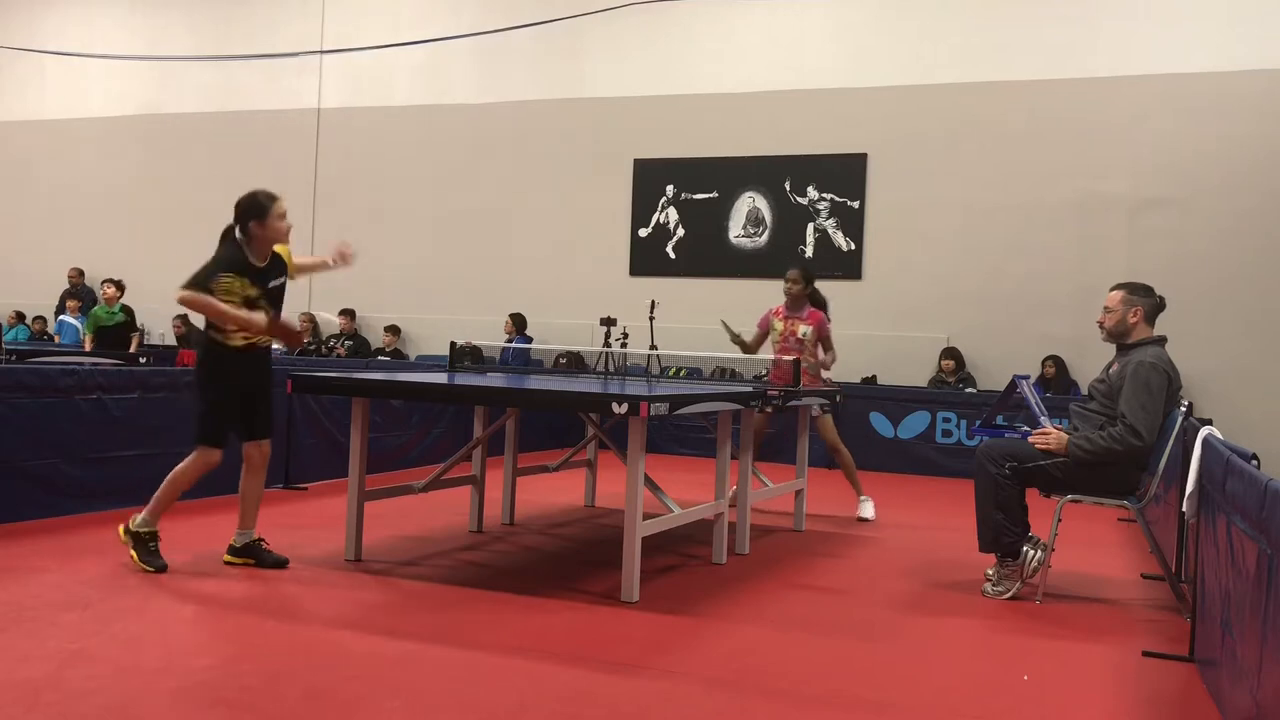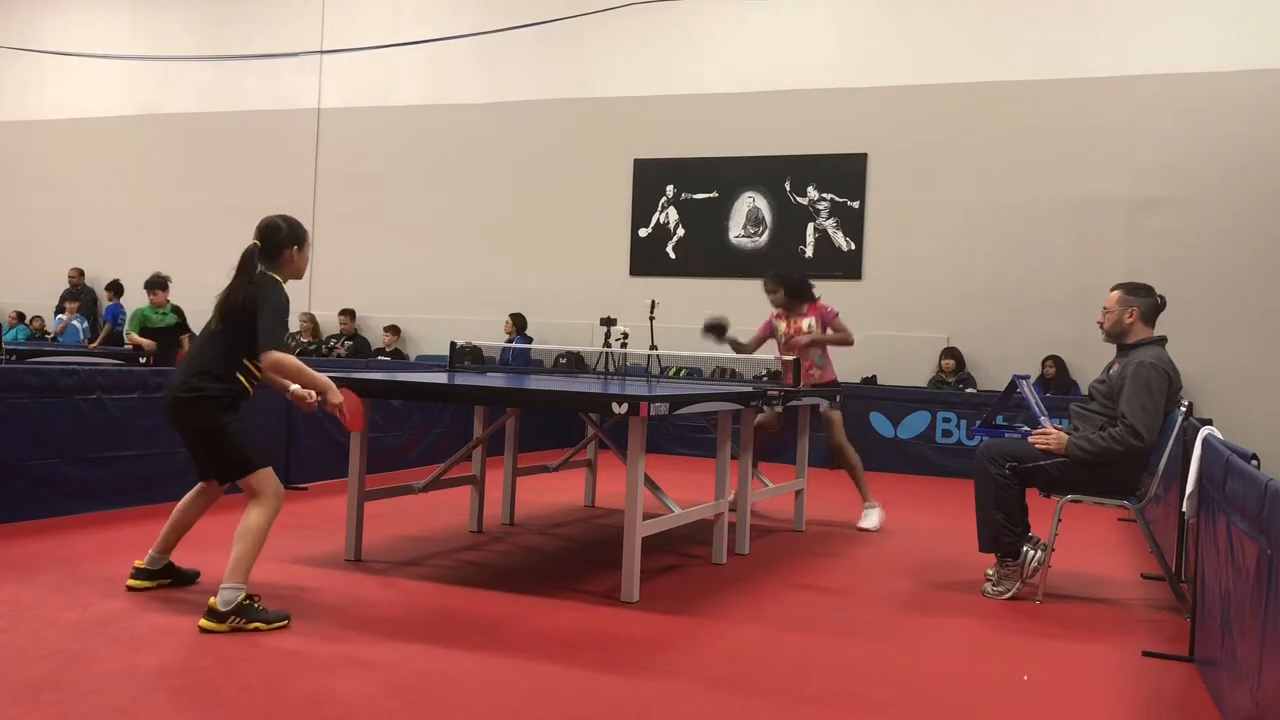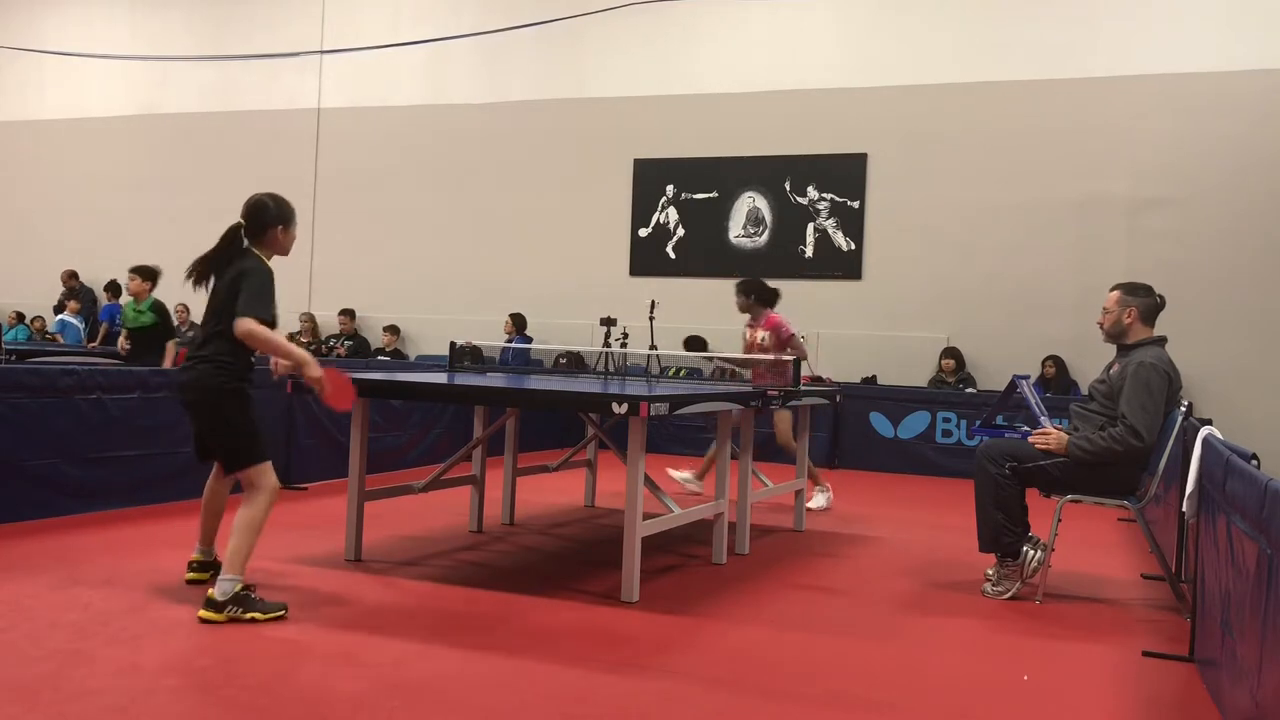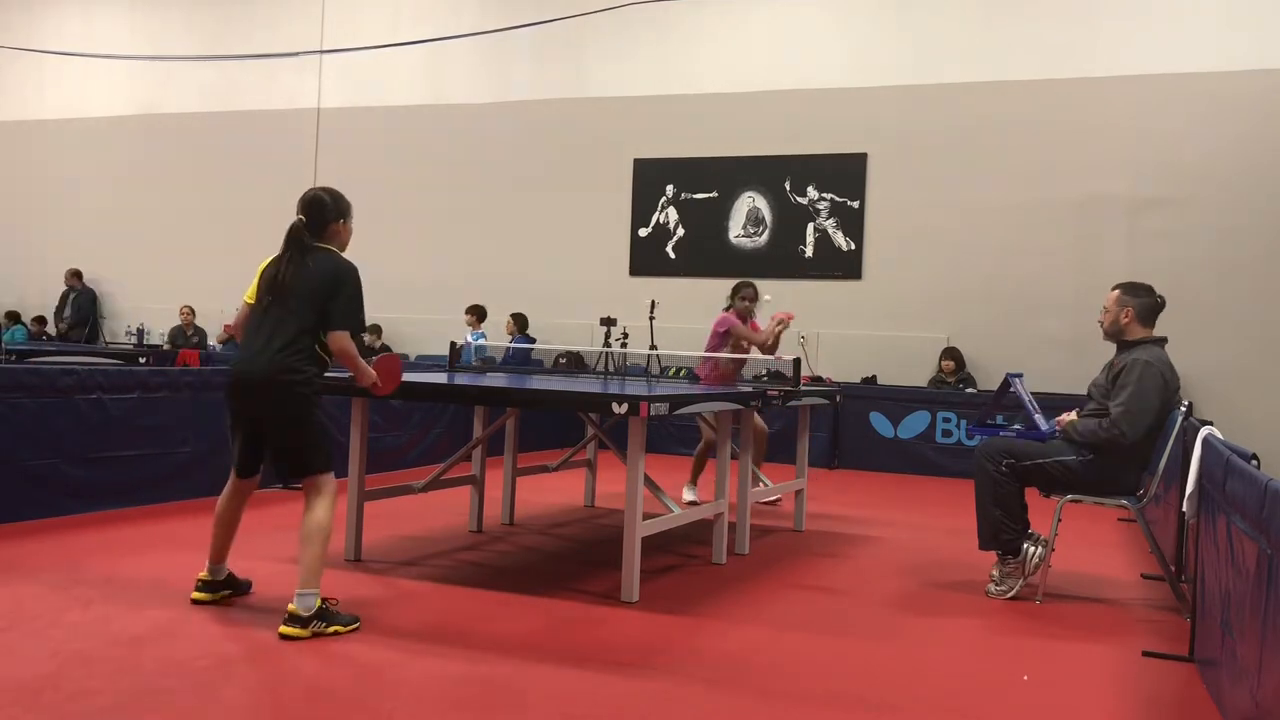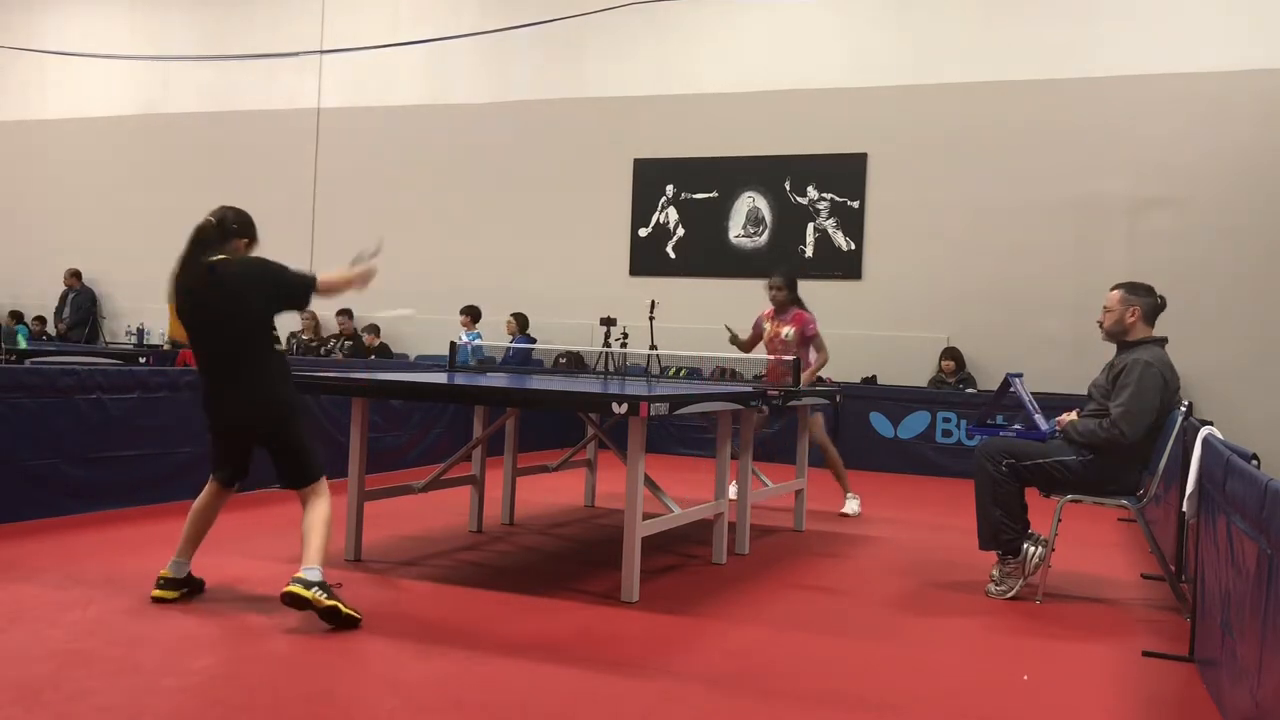
dt=1s
person 1, frame 1
left shoulder: (278, 257)
right shoulder: (229, 261)
right elbow: (186, 296)
left wrist: (325, 263)
right wrist: (240, 316)
left hip: (256, 368)
right hip: (221, 369)
left knee: (260, 452)
right knee: (208, 456)
left ankle: (244, 542)
right ankle: (141, 528)
person 1, frame 2
left shoulder: (256, 286)
right shoulder: (269, 291)
right elbow: (271, 358)
left wrist: (292, 388)
right wrist: (324, 384)
left hip: (196, 398)
right hip: (204, 403)
left knee: (213, 483)
right knee: (267, 491)
left ankle: (152, 565)
right ankle: (228, 604)
person 1, frame 3
left shoulder: (238, 262)
right shoulder: (256, 271)
right elbow: (247, 328)
left wrist: (280, 351)
right wrist: (301, 357)
left hip: (200, 381)
right hip: (218, 387)
left knee: (225, 469)
right knee: (263, 485)
left ankle: (204, 559)
right ankle: (226, 595)
person 1, frame 4
left shoulder: (277, 263)
right shoulder: (341, 271)
left elbow: (239, 325)
right elbow: (337, 342)
right wrist: (363, 373)
left hip: (244, 378)
right hip: (288, 386)
left knee: (242, 479)
right knee: (321, 489)
left ankle: (214, 577)
right ankle: (305, 609)
person 1, frame 5
left shoulder: (184, 286)
right shoulder: (255, 273)
left elbow: (197, 342)
right elbow: (323, 286)
right wrist: (362, 274)
left hip: (221, 404)
right hip: (271, 401)
left knee: (219, 486)
right knee: (315, 493)
left ankle: (174, 576)
right ankle: (310, 580)
person 2, frame 1
left shoulder: (1147, 365)
right shoulder: (1131, 356)
left elbow: (1133, 438)
left wrist: (1070, 445)
right wrist: (1068, 433)
left hip: (1110, 468)
right hip: (1095, 455)
left knee: (994, 455)
right knee: (997, 452)
left ankle: (1013, 554)
right ankle: (1020, 544)
person 2, frame 2
left shoulder: (1147, 366)
right shoulder: (1131, 357)
left elbow: (1133, 438)
left wrist: (1070, 446)
right wrist: (1067, 434)
left hip: (1109, 469)
right hip: (1093, 455)
left knee: (994, 455)
right knee: (997, 452)
left ankle: (1013, 554)
right ankle: (1020, 544)
person 2, frame 3
left shoulder: (1147, 366)
right shoulder: (1132, 357)
left elbow: (1133, 438)
left wrist: (1069, 446)
right wrist: (1068, 434)
left hip: (1107, 469)
right hip: (1093, 456)
left knee: (994, 455)
right knee: (998, 451)
left ankle: (1013, 554)
right ankle: (1019, 544)
person 2, frame 4
left shoulder: (1145, 364)
right shoulder: (1133, 355)
left elbow: (1120, 431)
left wrist: (1072, 427)
right wrist: (1077, 419)
left hip: (1106, 466)
right hip: (1095, 454)
left knee: (993, 453)
right knee: (998, 449)
left ankle: (1014, 551)
right ankle: (1020, 542)
person 2, frame 5
left shoulder: (1145, 365)
right shoulder: (1133, 356)
left elbow: (1120, 432)
left wrist: (1073, 427)
right wrist: (1078, 419)
left hip: (1106, 467)
right hip: (1096, 455)
left knee: (993, 453)
right knee: (999, 449)
left ankle: (1014, 551)
right ankle: (1020, 542)
person 3, frame 1
left shoulder: (818, 318)
right shoulder: (772, 315)
left elbow: (830, 352)
right elbow: (752, 349)
left wrist: (828, 361)
right wrist: (740, 342)
left hip: (810, 387)
left knee: (834, 444)
right knee: (752, 436)
left ankle: (863, 498)
right ankle: (740, 488)
person 3, frame 2
left shoulder: (819, 310)
right shoulder: (774, 320)
left elbow: (848, 338)
right elbow: (747, 349)
left wrist: (813, 338)
right wrist: (729, 340)
left hip: (822, 384)
left knee: (838, 442)
right knee: (757, 433)
left ankle: (871, 505)
person 3, frame 3
left shoulder: (776, 322)
right shoulder: (751, 324)
left elbow: (802, 353)
left wrist: (774, 357)
left knee: (785, 441)
left ankle: (822, 489)
right ankle: (696, 478)
person 3, frame 4
left shoulder: (752, 325)
right shoulder: (726, 320)
left elbow: (768, 350)
right elbow: (761, 341)
left wrist: (778, 332)
right wrist: (775, 322)
left hip: (729, 387)
right hip: (705, 385)
left knee: (760, 430)
right knee: (711, 438)
right ankle: (691, 486)
person 3, frame 5
left shoulder: (803, 319)
right shoulder: (764, 319)
left elbow: (822, 353)
right elbow: (747, 348)
left wrist: (810, 373)
right wrist: (736, 341)
left hip: (802, 386)
left knee: (821, 441)
left ankle: (850, 494)
right ankle: (740, 482)
